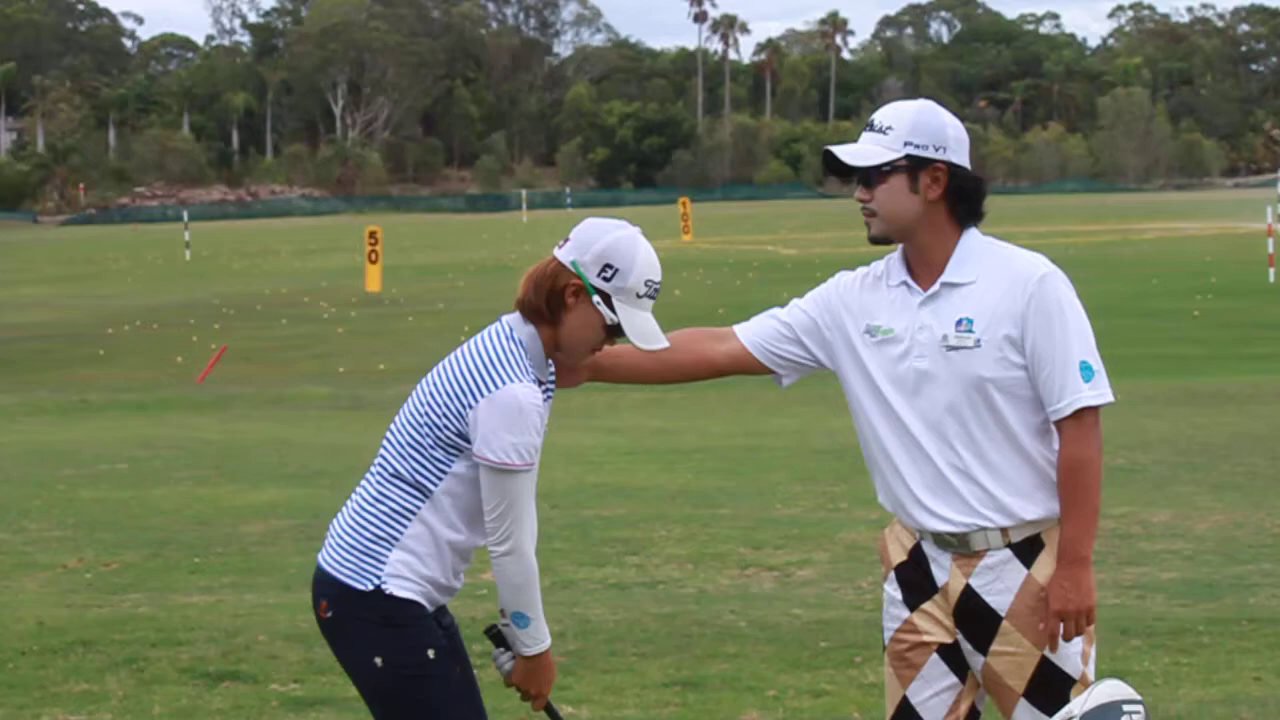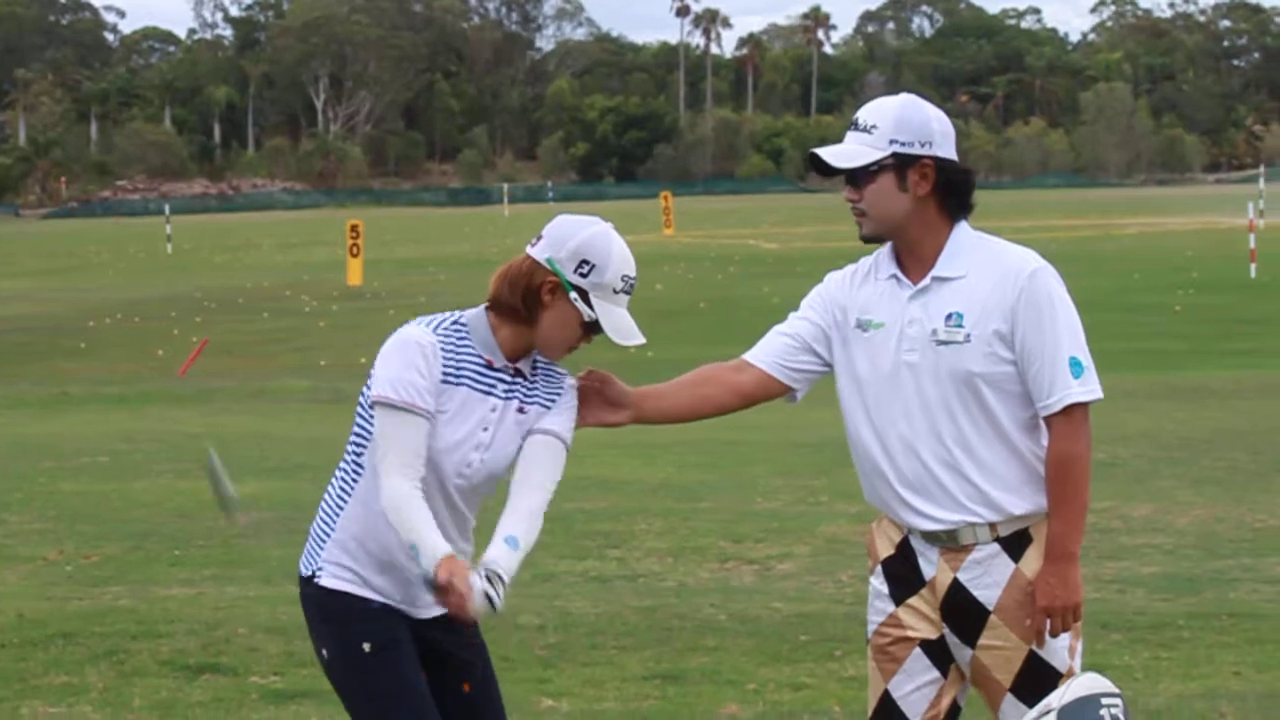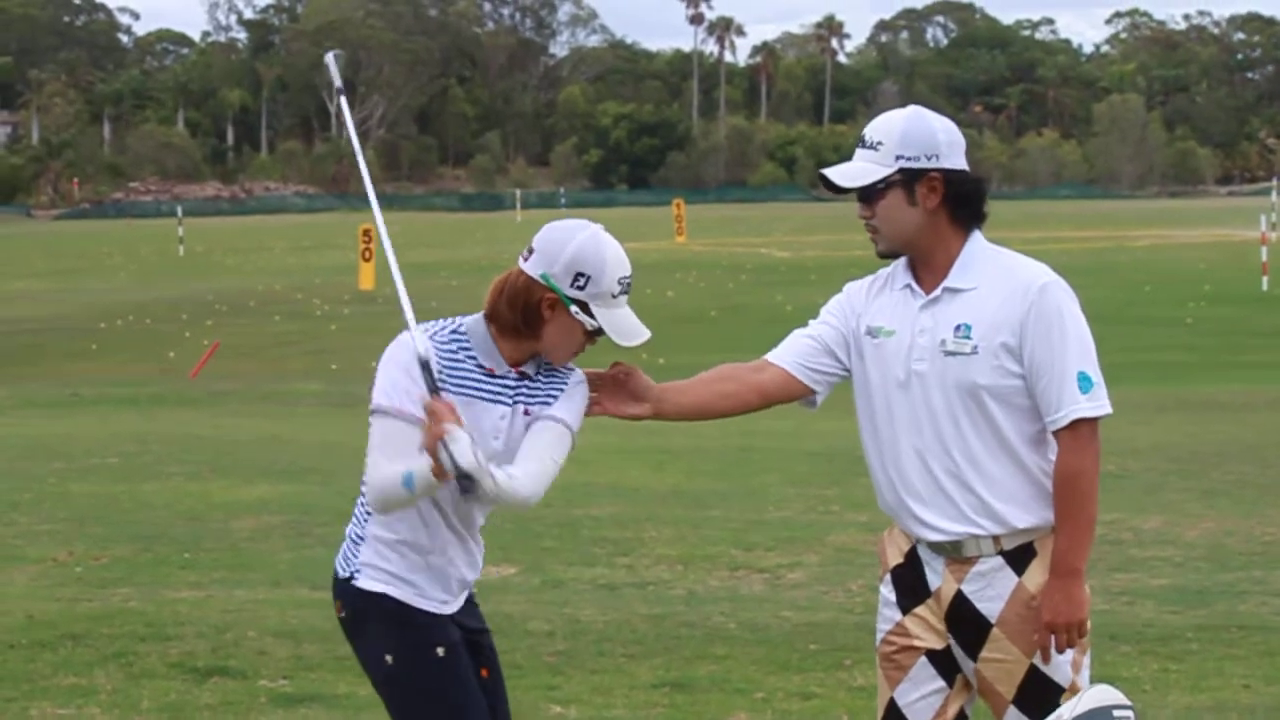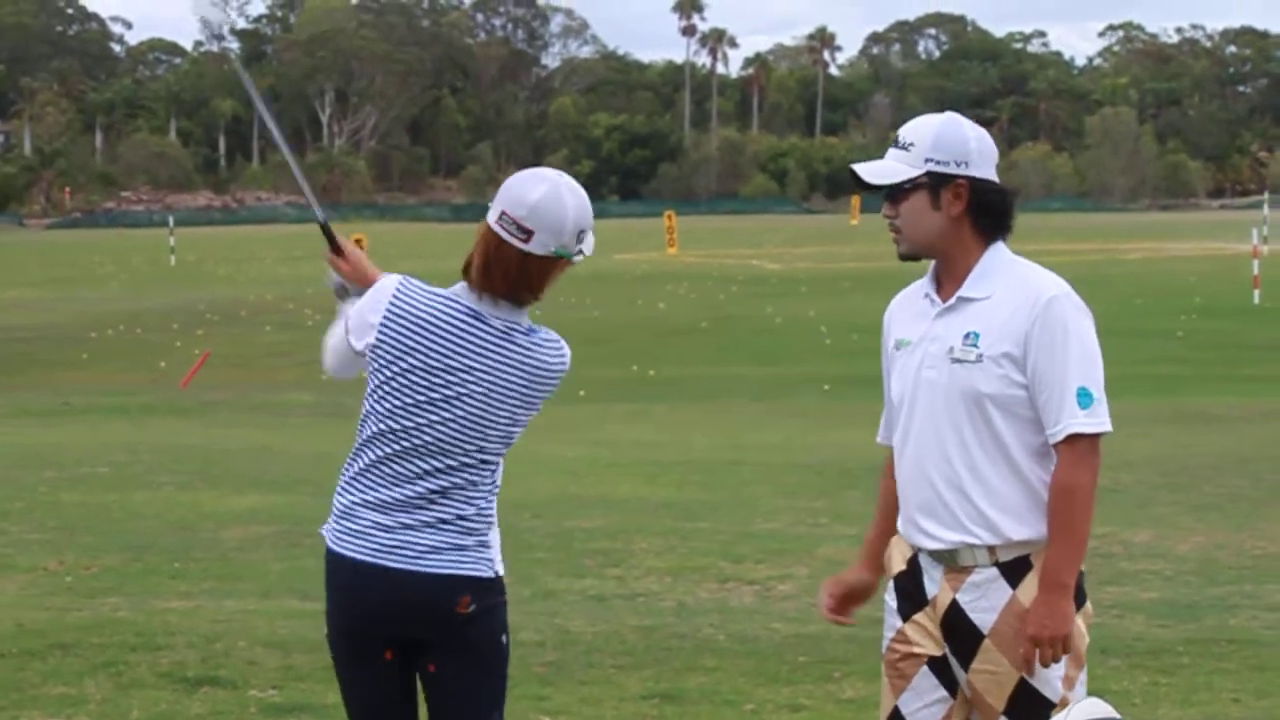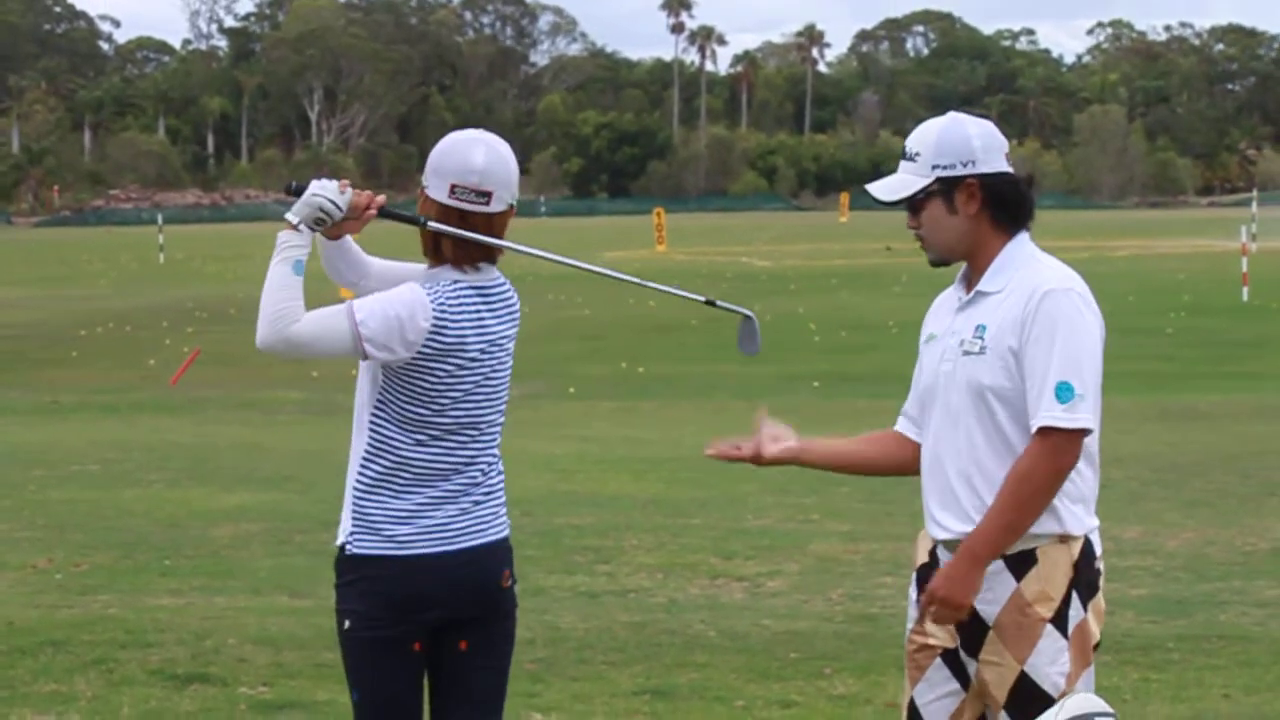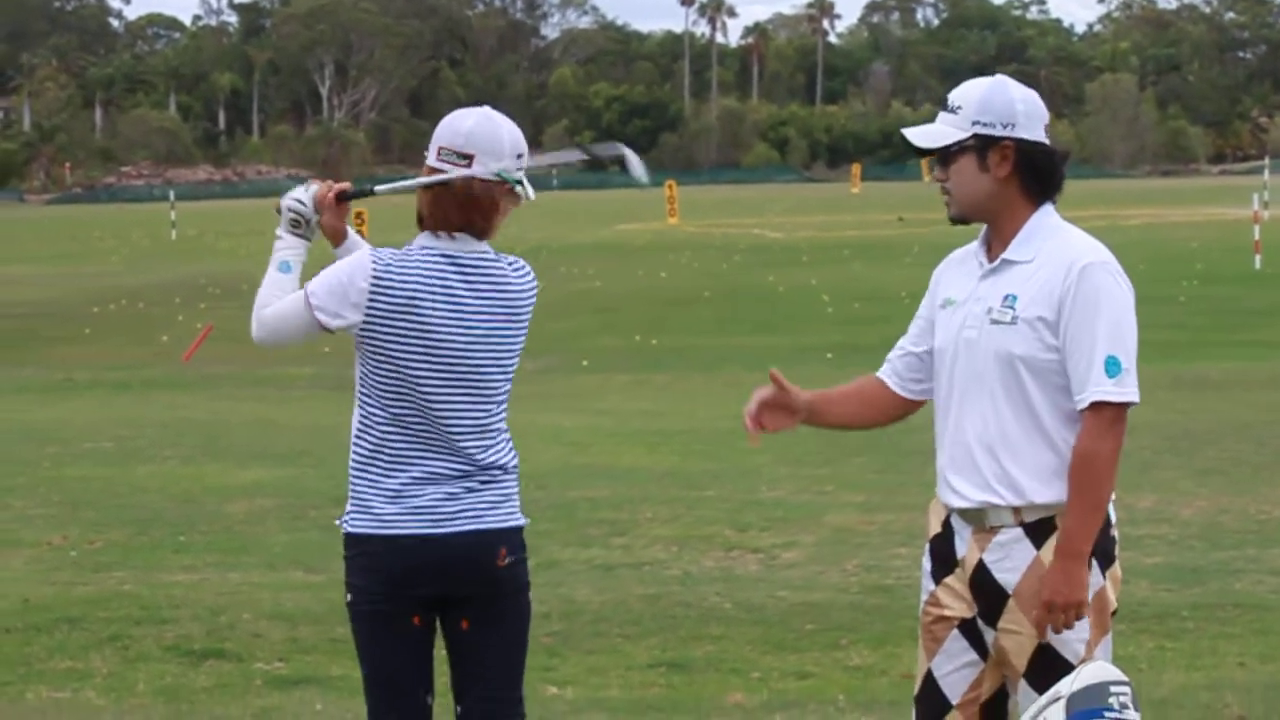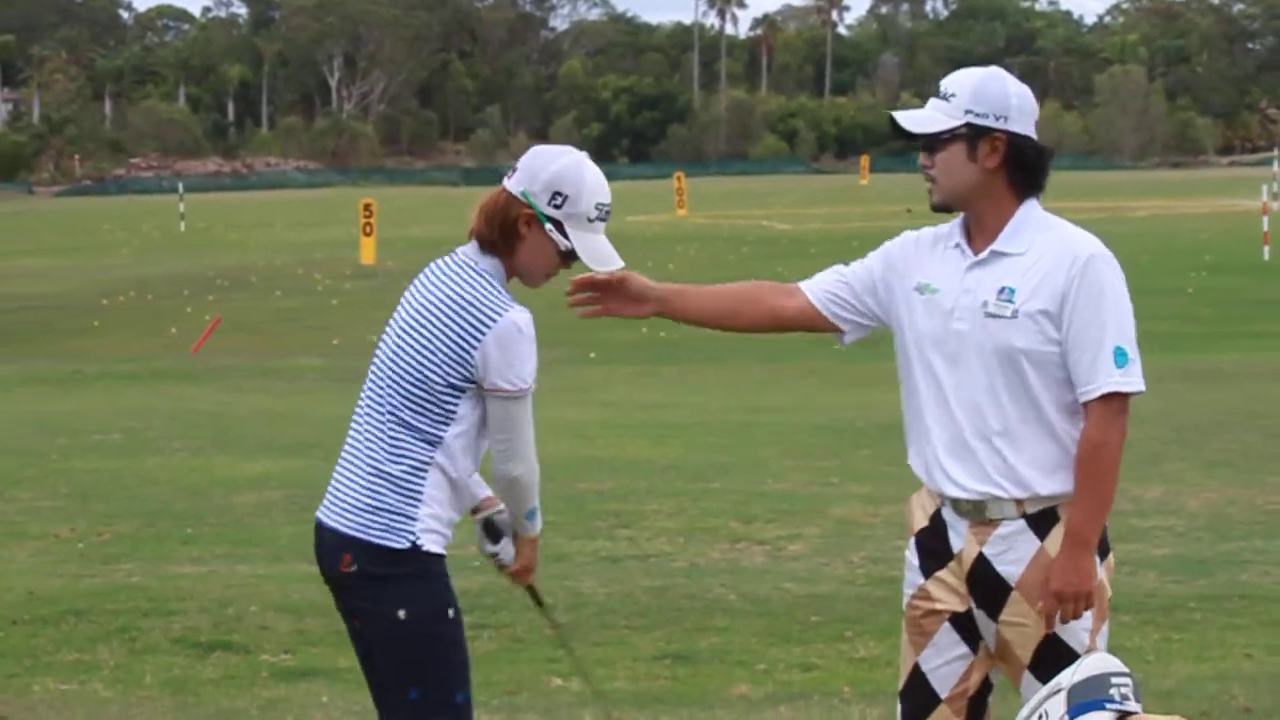
dt=0.7s
person 1, frame 1
left shoulder: (1030, 285)
right shoulder: (851, 300)
left elbow: (1078, 428)
right elbow: (723, 348)
left wrist: (1075, 566)
right wrist: (594, 363)
left hip: (1025, 564)
right hip: (919, 567)
person 1, frame 2
left shoulder: (1019, 279)
right shoulder: (846, 294)
left elbow: (1068, 423)
right elbow: (746, 377)
left wrist: (1063, 561)
right wrist: (634, 404)
left hip: (1013, 559)
right hip: (907, 561)
person 1, frame 3
left shoulder: (1032, 294)
right shoulder: (864, 303)
left elbow: (1078, 440)
right elbow: (764, 379)
left wrist: (1068, 578)
right wrist: (654, 399)
left hip: (1020, 574)
right hip: (915, 573)
person 1, frame 4
left shoulder: (1041, 304)
right shoulder: (904, 311)
left elbow: (1078, 455)
left wrist: (1055, 593)
right wrist: (868, 562)
left hip: (1016, 583)
right hip: (919, 583)
person 1, frame 5
left shoulder: (1049, 296)
right shoulder: (946, 308)
left elbow: (1057, 445)
left wrist: (973, 561)
right wrist: (800, 452)
left hip: (1033, 572)
right hip: (945, 572)
person 1, frame 6
left shoulder: (1080, 268)
right shoulder: (954, 272)
left elbow: (1103, 421)
right elbow: (898, 388)
left wrist: (1068, 558)
right wrist: (806, 406)
left hip: (1045, 545)
right hip: (956, 541)
person 1, frame 7
left shoulder: (1077, 263)
right shoulder: (911, 259)
left elbow: (1107, 413)
right elbow: (788, 305)
left wrist: (1079, 551)
right wrist: (656, 297)
left hip: (1041, 537)
right hip: (943, 534)
person 2, frame 1
left shoulder: (533, 365)
right shoulder: (512, 390)
left elbow: (521, 506)
right elbow: (508, 541)
left wrist: (518, 629)
right wrist: (534, 645)
left hip: (402, 591)
right hip: (372, 598)
person 2, frame 2
left shoulder: (553, 392)
right shoulder: (423, 346)
left elbow: (531, 498)
right elbow: (396, 485)
left wrist: (491, 575)
right wrist: (442, 560)
left hip: (435, 597)
right hip: (351, 589)
person 2, frame 3
left shoulder: (564, 385)
right shoulder: (420, 356)
left elbow: (528, 485)
right elbow: (380, 491)
left wrist: (470, 472)
right wrist: (433, 468)
left hip: (446, 592)
right hip: (387, 594)
person 2, frame 4
left shoulder: (394, 302)
right shoulder: (549, 359)
left elbow: (337, 361)
left wrist: (357, 293)
left hip: (355, 572)
right hip: (459, 588)
person 2, frame 5
left shoulder: (419, 311)
right shoulder: (497, 295)
left elbow: (277, 335)
right elbow: (364, 278)
left wrist: (301, 227)
right wrist: (333, 234)
left hip: (386, 570)
right hip: (483, 564)
person 2, frame 6
left shoulder: (372, 278)
right shoulder: (519, 283)
left elbow: (265, 327)
left wrist: (294, 236)
right wrist: (345, 237)
left hip: (386, 543)
right hip: (489, 543)
person 2, frame 7
left shoulder: (443, 278)
right shoulder: (503, 320)
right elbow: (514, 461)
left wrist: (484, 506)
right wrist: (528, 528)
left hip: (347, 534)
right hip: (391, 552)
